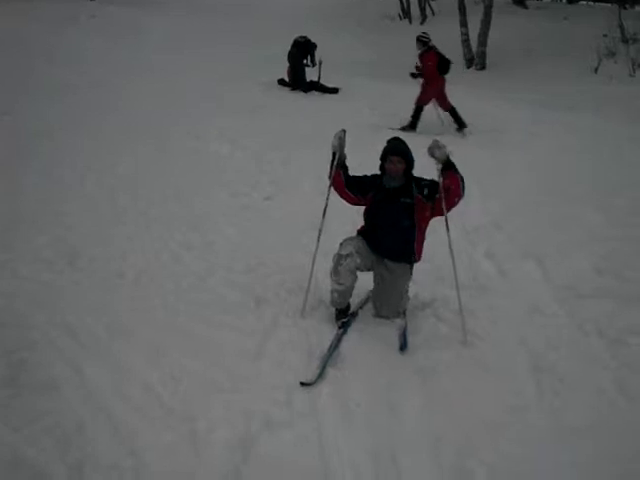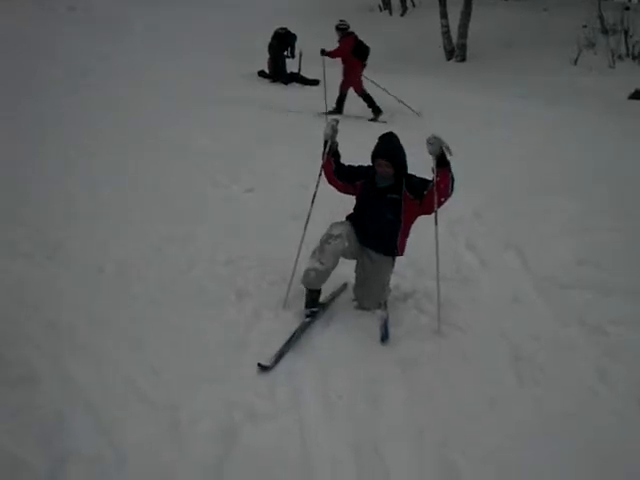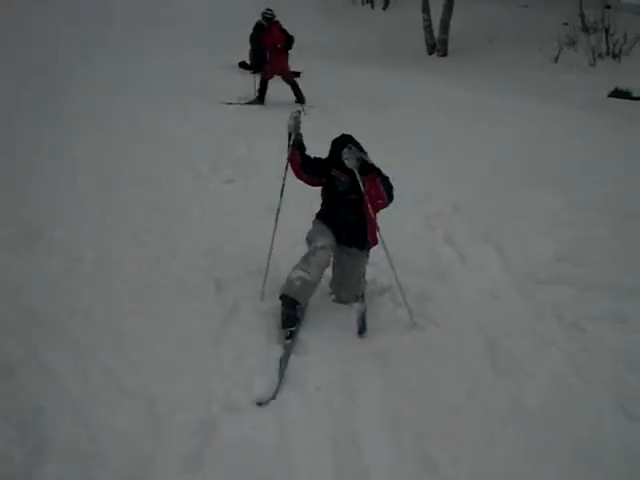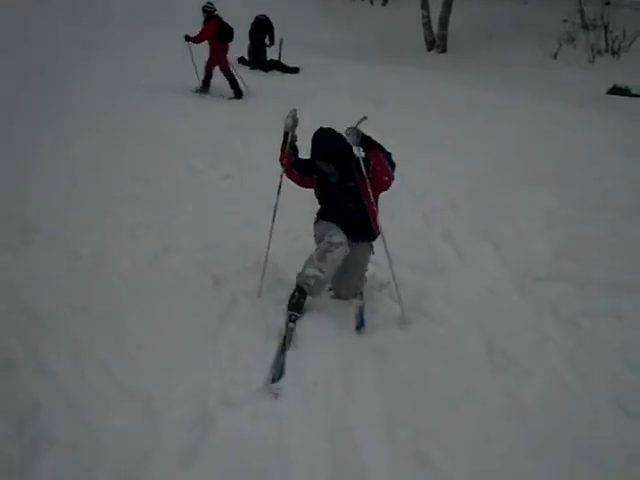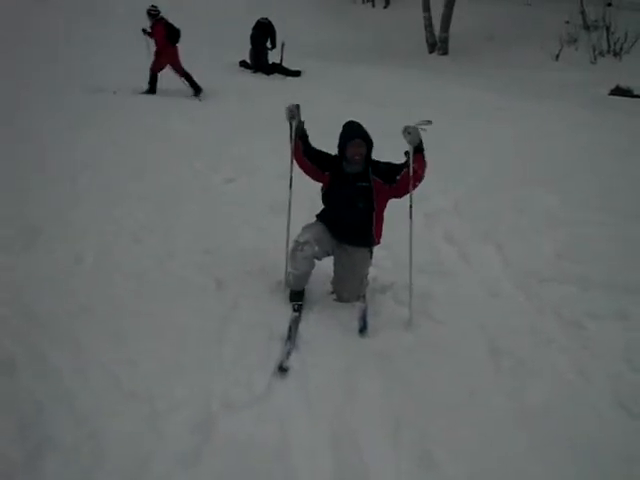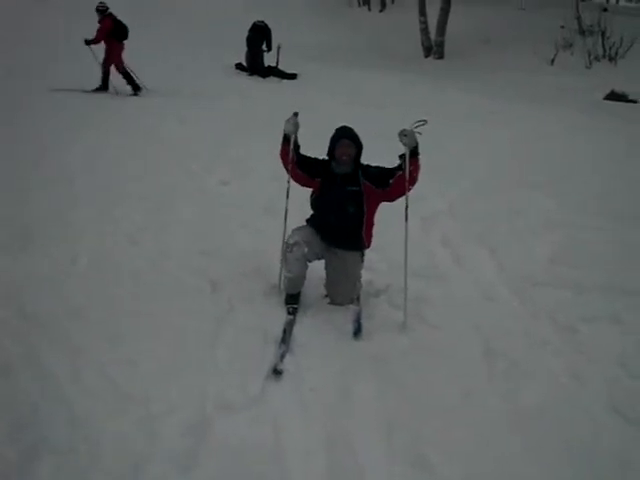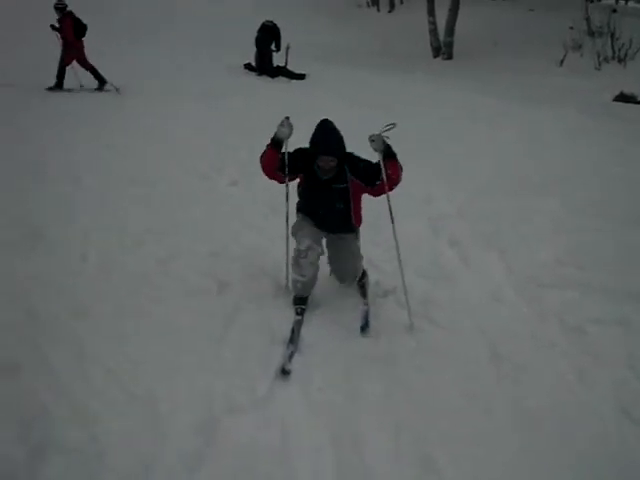
dt=0.7s
person 1, frame 1
left shoulder: (421, 191)
right shoulder: (373, 185)
left elbow: (453, 193)
right elbow: (345, 187)
left wrist: (445, 163)
right wrist: (339, 161)
left hip: (398, 262)
right hip: (369, 247)
left knee: (387, 313)
right knee: (347, 253)
left ankle: (393, 302)
right ankle: (341, 305)
person 1, frame 2
left shoulder: (410, 188)
right shoulder: (365, 177)
left elbow: (440, 193)
right elbow: (337, 175)
left wrist: (440, 161)
right wrist: (330, 147)
left hip: (381, 253)
right hip: (354, 236)
left knee: (368, 304)
right knee: (336, 236)
left ankle: (375, 291)
right ankle: (312, 288)
person 1, frame 3
left shoulder: (367, 179)
right shoulder: (327, 172)
left elbow: (384, 197)
right elbow: (301, 165)
left wrist: (362, 167)
right wrist: (295, 138)
left hip: (355, 244)
right hip: (326, 228)
left knee: (346, 296)
right knee: (321, 250)
right ankle: (291, 301)
person 1, frame 4
left shoulder: (362, 171)
right shoulder: (318, 172)
left elbow: (386, 174)
right elbow: (292, 167)
left wrist: (365, 143)
right wrist: (289, 136)
left hip: (359, 237)
right hip: (329, 226)
left knee: (345, 292)
right knee: (336, 244)
left ankle: (351, 285)
right ankle: (302, 290)
person 1, frame 5
left shoulder: (379, 174)
right shoulder: (331, 167)
left elbow: (411, 176)
right elbow: (304, 154)
left wrist: (416, 148)
right wrist: (297, 127)
left hip: (358, 244)
right hip: (327, 230)
left knee: (347, 296)
right knee: (304, 245)
left ankle: (354, 283)
right ankle: (296, 287)
person 1, frame 6
left shoulder: (370, 178)
right shoulder: (320, 171)
left elbow: (403, 180)
right elbow: (293, 164)
left wrist: (411, 152)
right wrist: (290, 138)
left hip: (348, 247)
right hip: (318, 234)
left knee: (341, 299)
right knee: (295, 246)
left ankle: (351, 280)
right ankle: (292, 292)
person 1, frame 7
left shoulder: (353, 166)
right shoulder: (303, 161)
left elbow: (389, 180)
right elbow: (272, 169)
left wrist: (385, 152)
right wrist: (278, 142)
left hip: (343, 227)
right hip: (310, 219)
left knee: (346, 276)
right knee: (307, 251)
left ankle: (358, 274)
right ankle: (301, 295)
